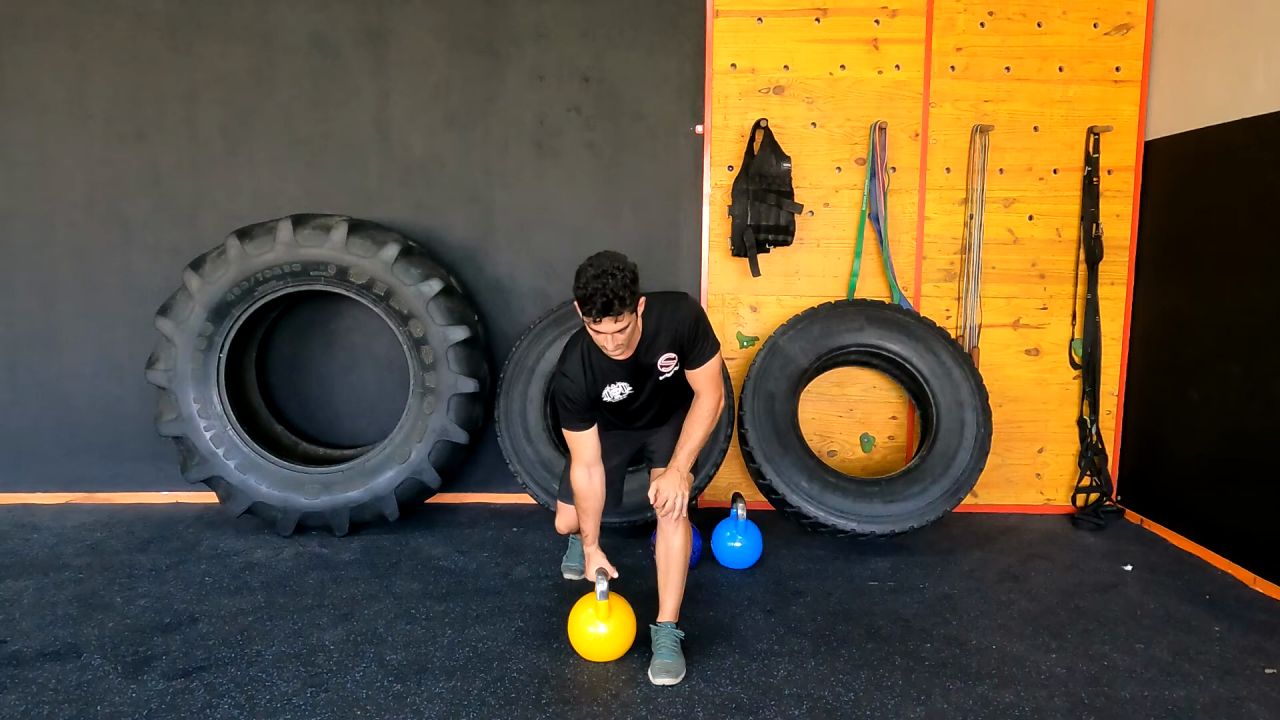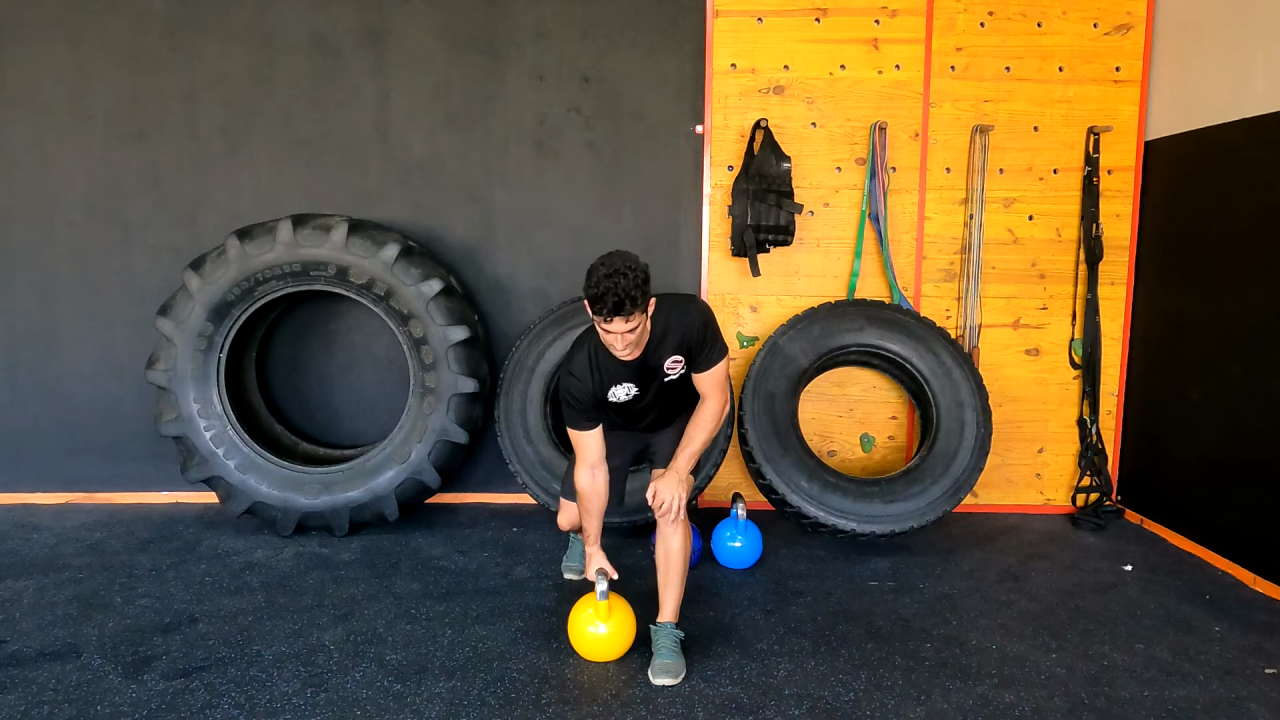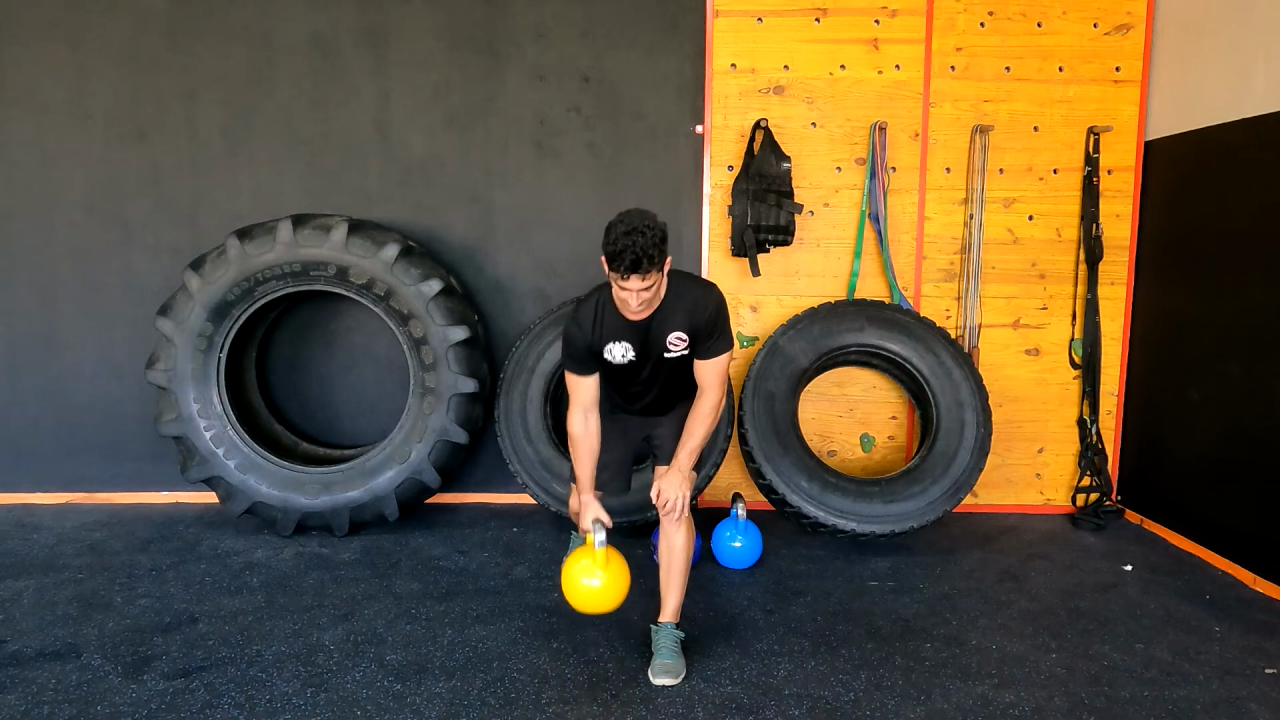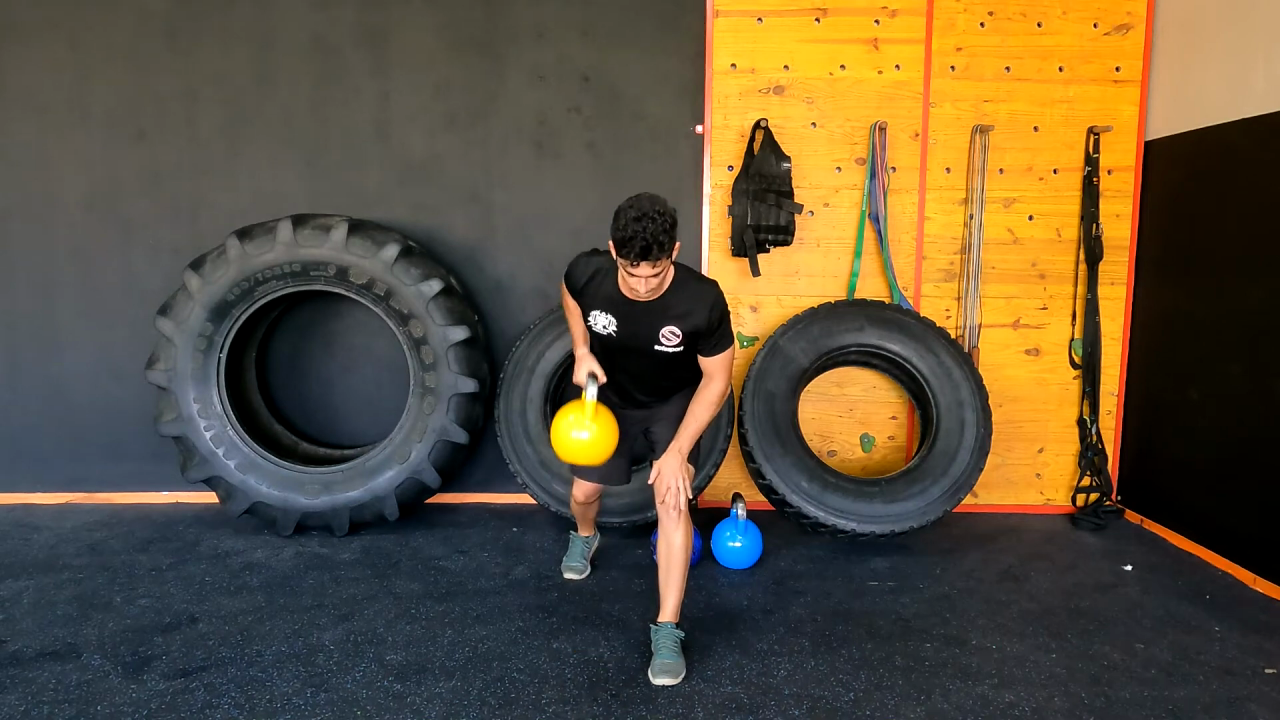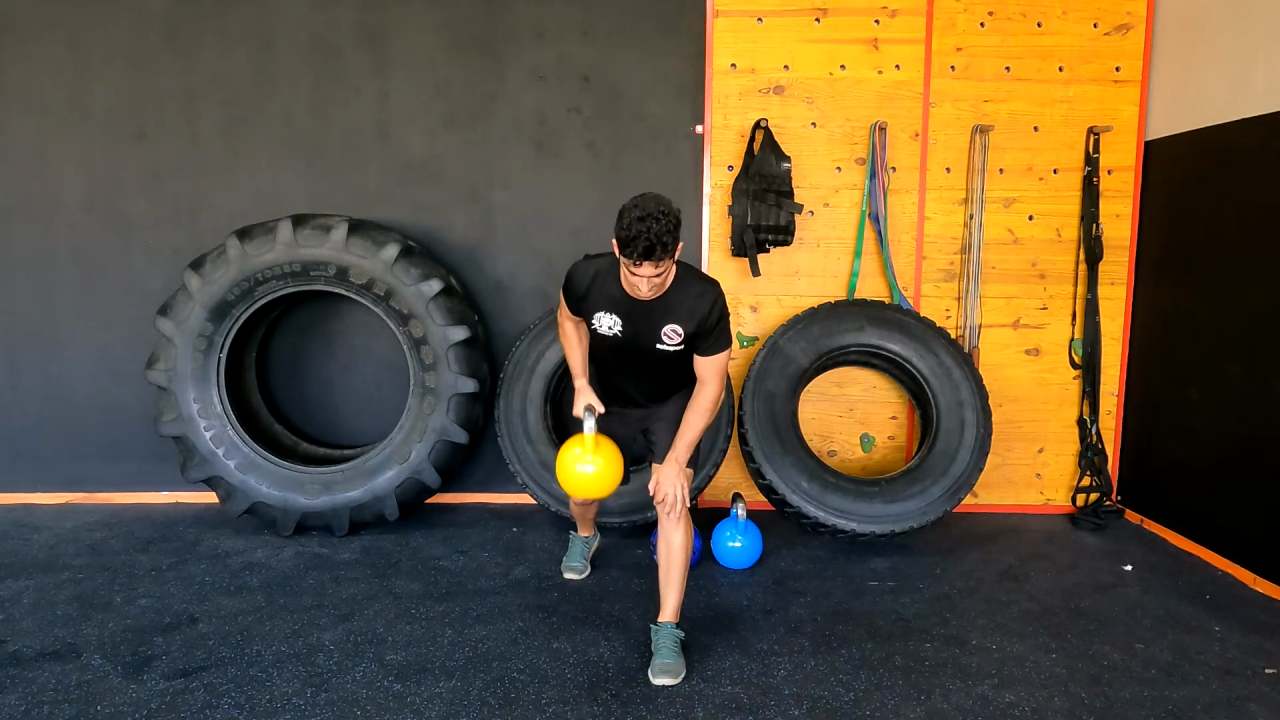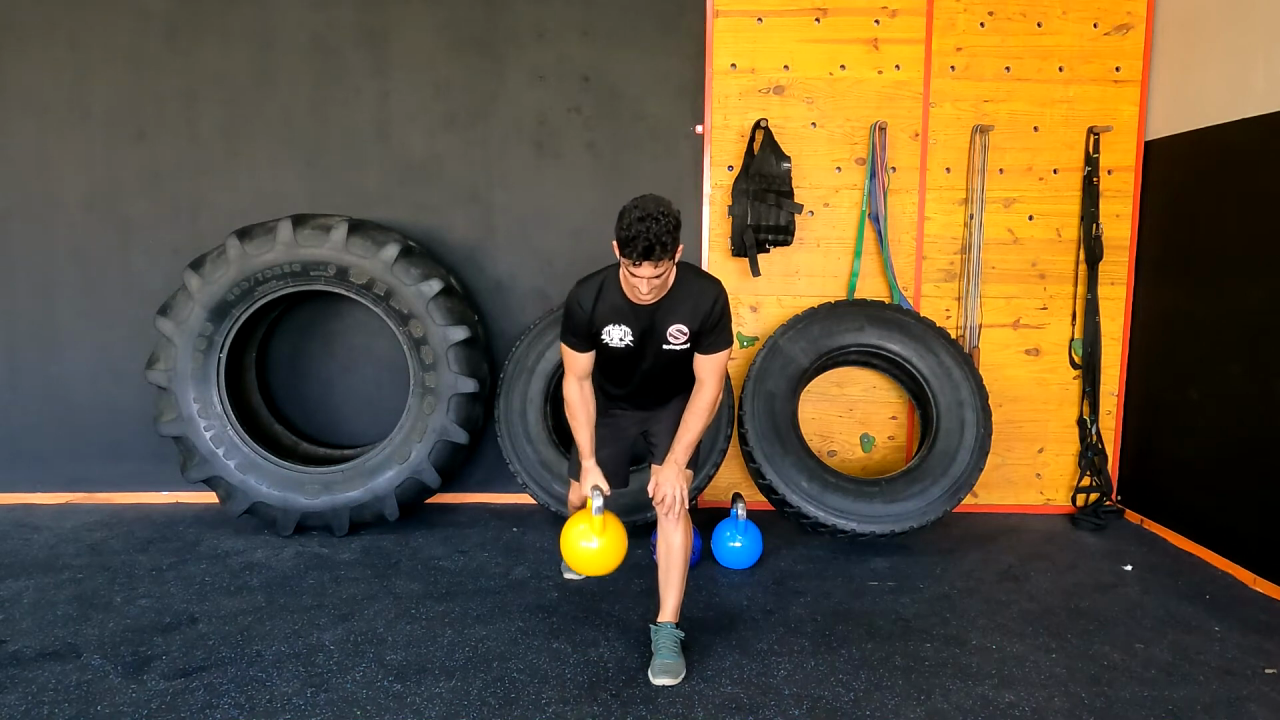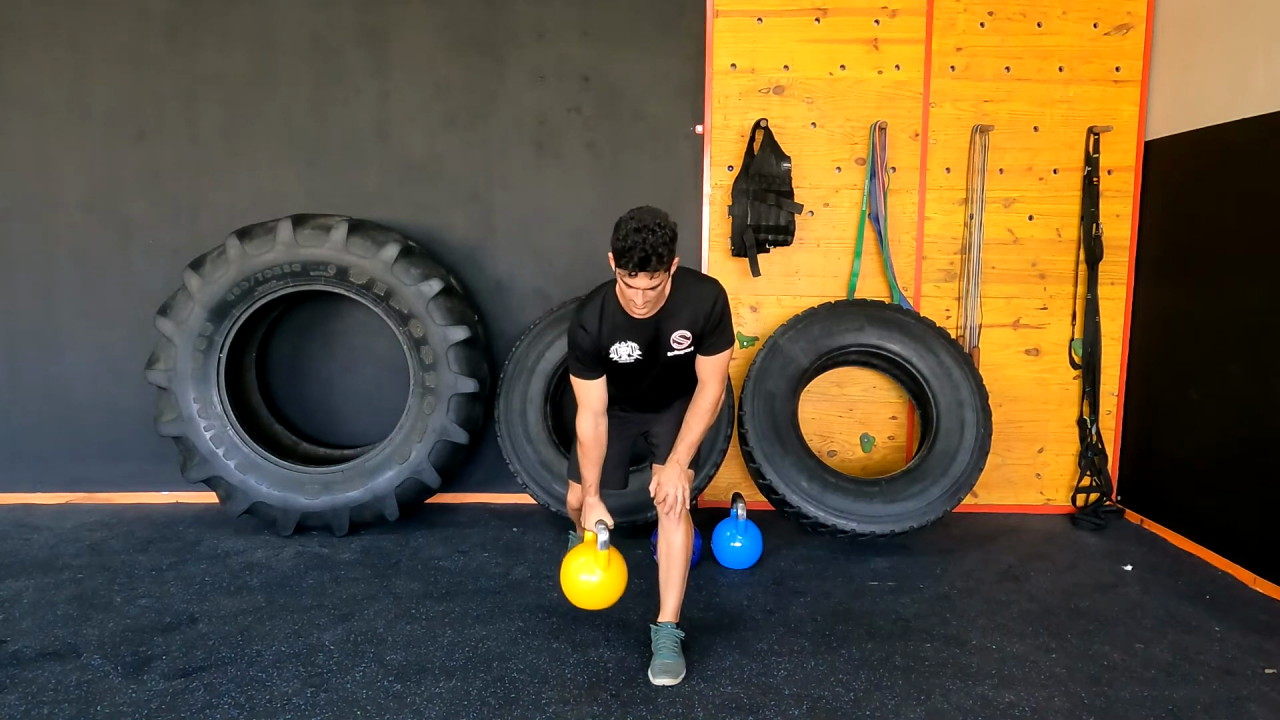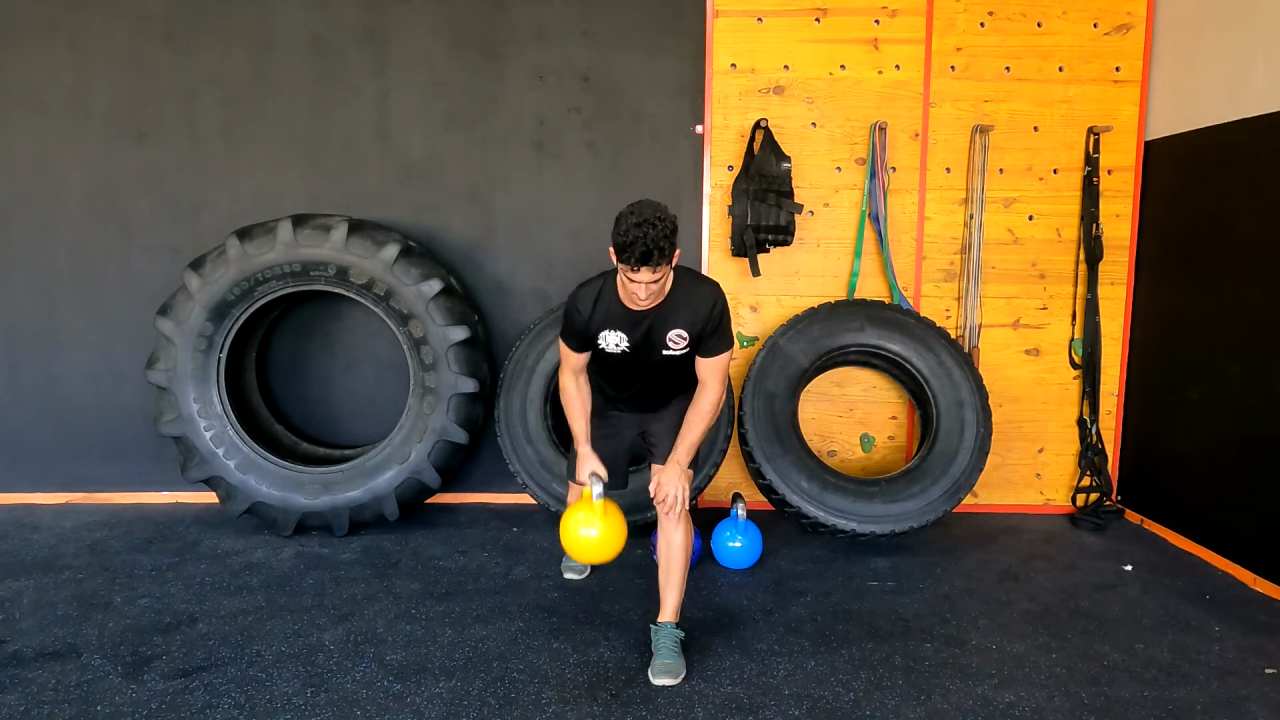
dt=0.4s
person 1, frame 1
left shoulder: (681, 315)
right shoulder: (573, 371)
left elbow: (710, 394)
right elbow: (586, 464)
left wrist: (678, 468)
right wrist: (592, 548)
left hip: (673, 417)
right hip: (608, 426)
left knee: (671, 505)
right knee: (567, 523)
left ankle: (666, 631)
right ankle: (582, 540)
person 1, frame 2
left shoulder: (691, 318)
right shoulder: (579, 371)
left elbow: (715, 397)
right elbow: (590, 465)
left wrist: (676, 470)
right wrist: (593, 549)
left hip: (677, 420)
right hip: (613, 427)
left knee: (669, 505)
right knee: (570, 519)
left ankle: (666, 632)
right ankle: (582, 539)
person 1, frame 3
left shoulder: (702, 302)
right shoulder: (586, 320)
left elbow: (711, 390)
right elbow: (581, 412)
left wrist: (680, 467)
right wrist: (590, 499)
left hip: (677, 410)
right hip: (614, 411)
left knee: (674, 505)
right knee: (579, 506)
left ankle: (667, 631)
right ankle: (587, 529)
person 1, frame 4
left shoulder: (702, 300)
right shoulder: (586, 272)
left elbow: (718, 380)
left wrist: (678, 451)
right wrist: (582, 350)
left hip: (674, 401)
right hip: (608, 398)
left knee: (672, 499)
right knee: (584, 492)
left ankle: (666, 630)
right ankle: (585, 535)
person 1, frame 5
left shoulder: (704, 299)
right shoulder: (586, 277)
left elbow: (710, 385)
right elbow: (571, 321)
left wrist: (676, 459)
right wrist: (581, 383)
left hip: (674, 402)
right hip: (607, 399)
left knee: (672, 500)
right knee: (582, 491)
left ankle: (667, 630)
right ankle: (585, 536)
person 1, frame 6
left shoulder: (706, 297)
right shoulder: (586, 299)
left elbow: (709, 385)
right elbow: (577, 381)
left wrist: (676, 461)
right wrist: (588, 463)
left hip: (675, 403)
right hip: (610, 403)
left knee: (672, 501)
right knee: (581, 497)
left ankle: (666, 631)
person 1, frame 7
left shoulder: (706, 299)
right shoulder: (589, 321)
left elbow: (711, 384)
right elbow: (592, 415)
left wrist: (677, 462)
right wrist: (592, 497)
left hip: (676, 404)
right hip: (614, 405)
left knee: (672, 500)
right knee: (578, 500)
left ankle: (666, 631)
right ankle: (582, 534)
person 1, frame 8
left shoulder: (704, 300)
right shoulder: (586, 302)
left elbow: (712, 386)
right elbow: (571, 372)
left wrist: (678, 461)
right wrist: (584, 450)
left hip: (673, 405)
right hip: (608, 406)
left knee: (671, 501)
right knee: (579, 497)
left ankle: (667, 631)
